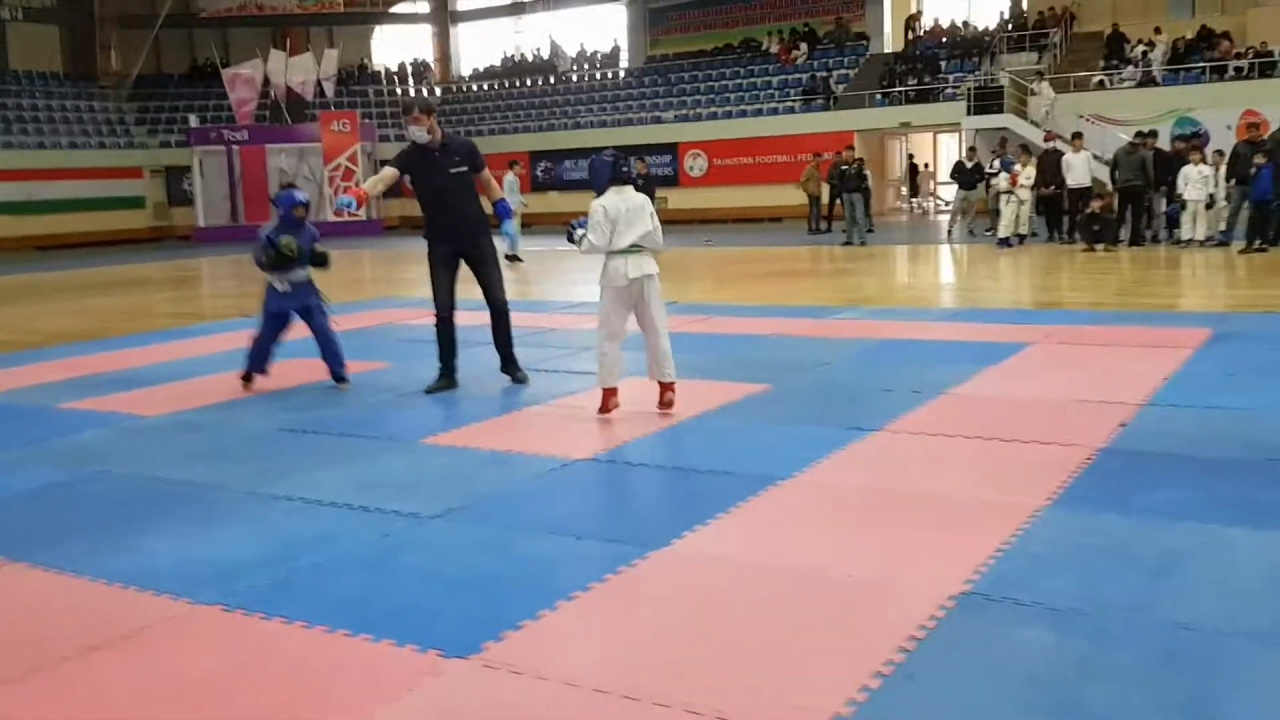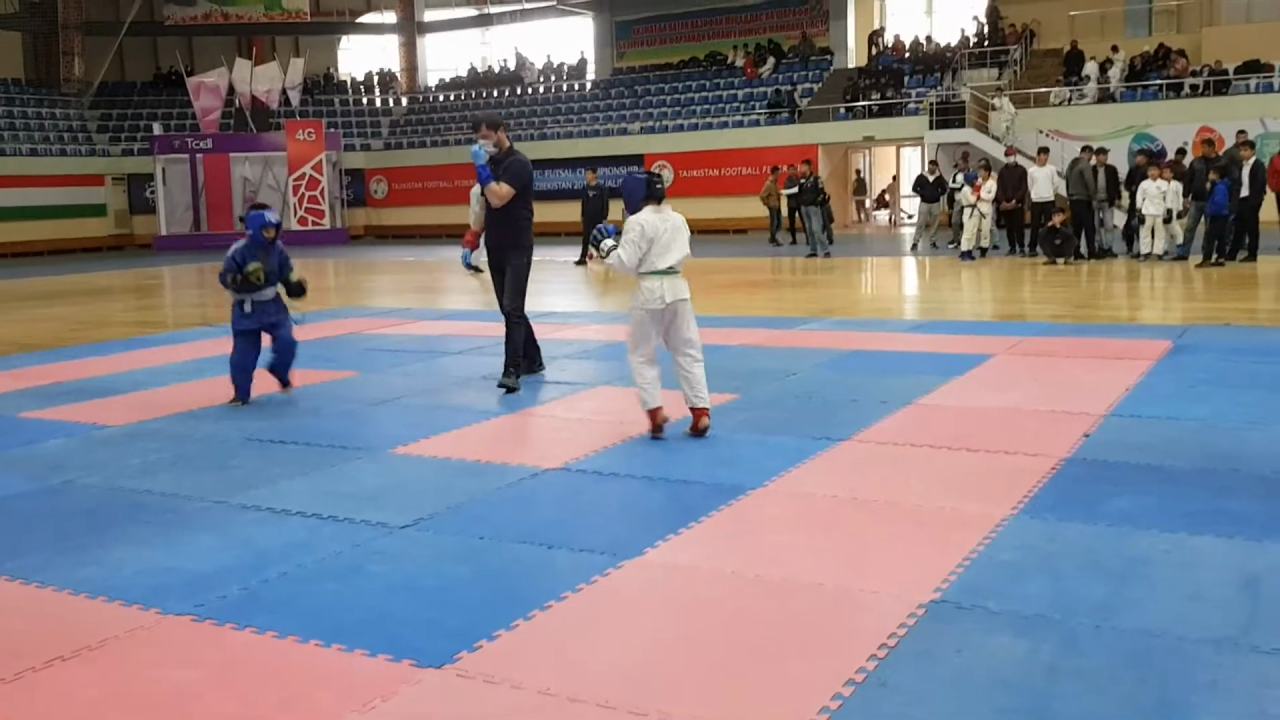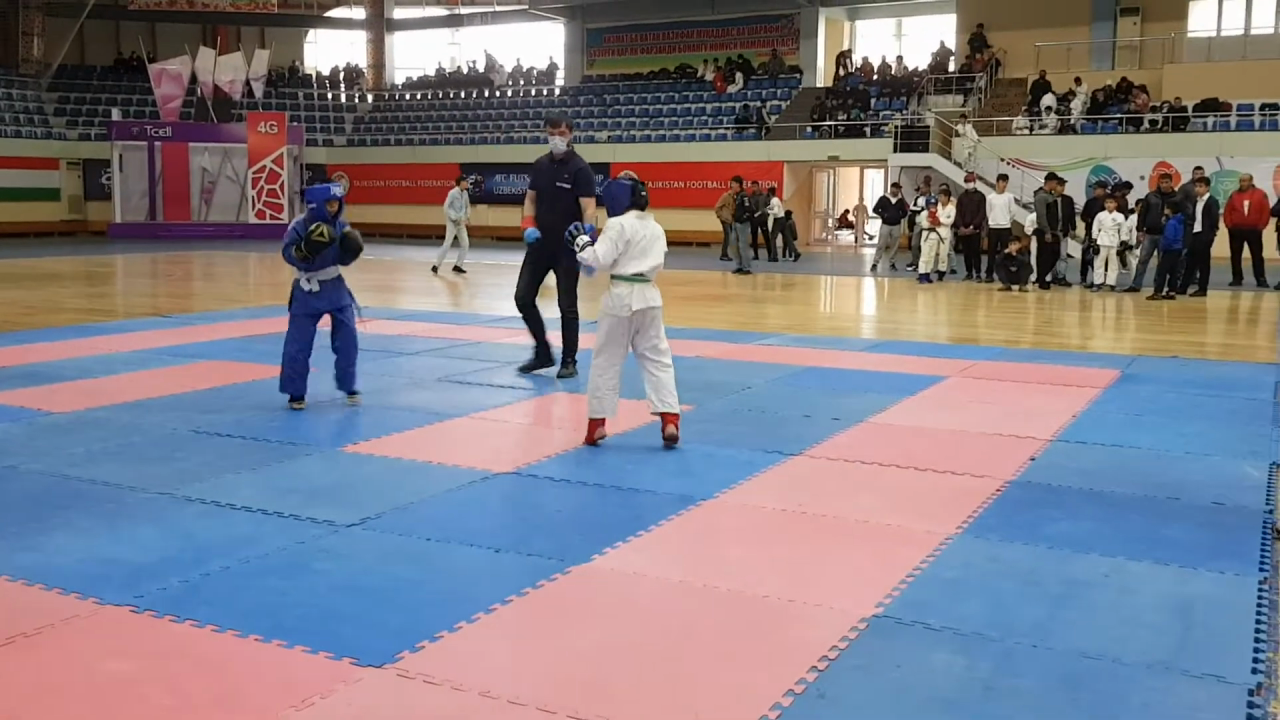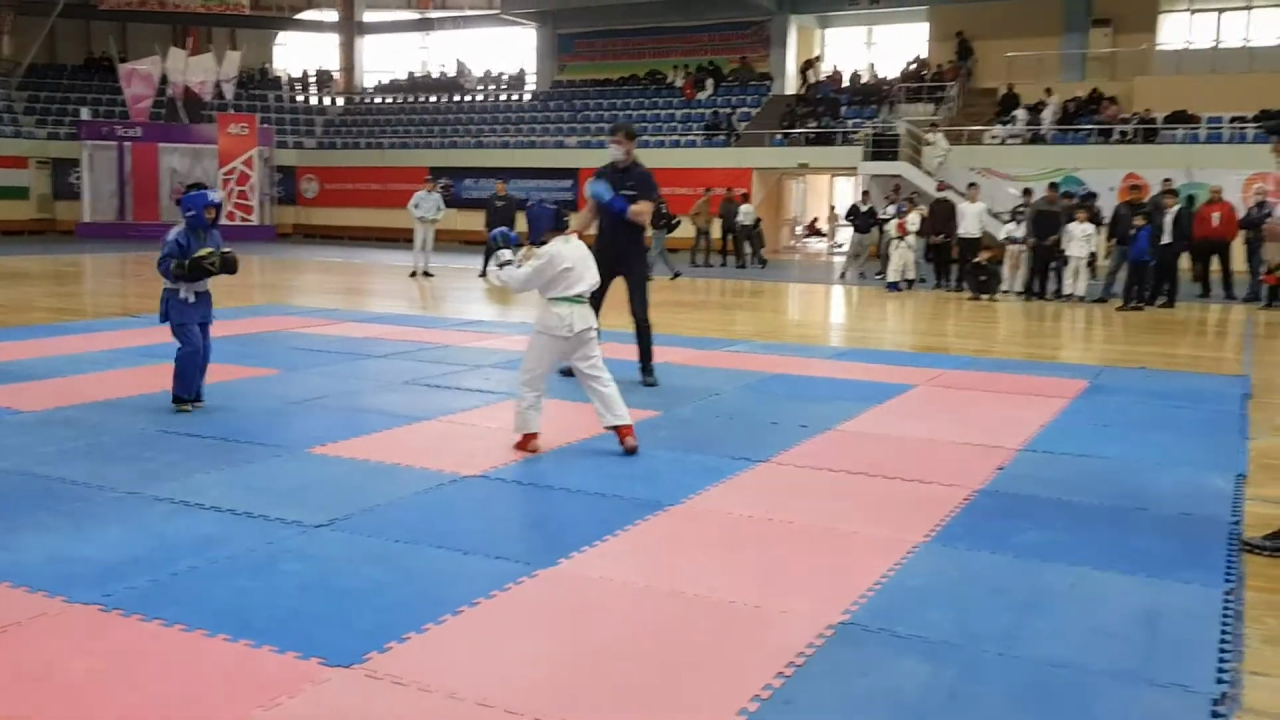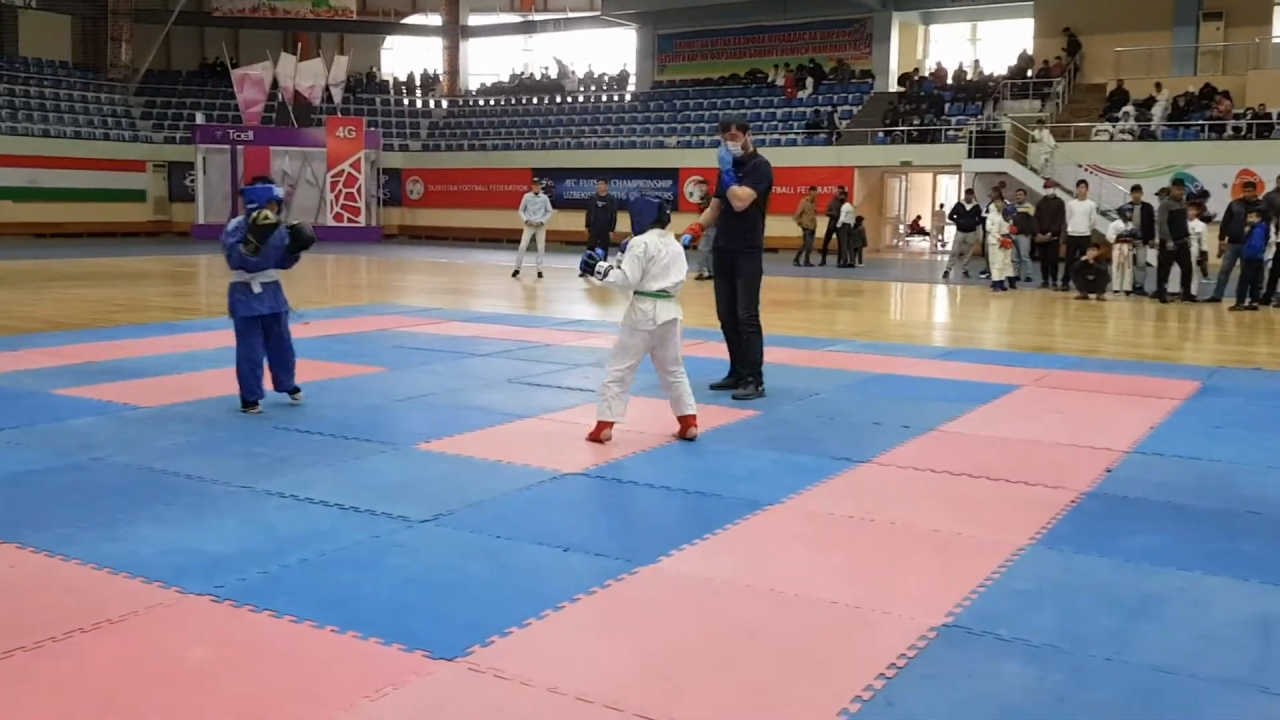
dt=1s
person 1, frame 1
left shoulder: (463, 146)
right shoulder: (409, 155)
left elbow: (488, 181)
right elbow: (381, 180)
left wrist: (507, 216)
right wrist: (355, 196)
left hip: (475, 236)
right hip: (440, 242)
left knee: (498, 302)
right knee: (443, 310)
left ankle: (509, 363)
right ankle: (446, 374)
person 1, frame 2
left shoulder: (518, 163)
right shoulder: (490, 164)
left elbow: (498, 199)
left wrist: (481, 168)
left hip: (517, 248)
right hip: (496, 247)
left knee: (513, 309)
right knee: (509, 309)
left ankle: (511, 372)
right ankle: (532, 360)
person 1, frame 3
left shoulder: (580, 168)
right shoulder: (540, 165)
left elbow: (589, 210)
right wrist: (528, 225)
left hip: (567, 246)
right hip: (539, 243)
left knee: (567, 305)
right knee: (523, 299)
left ankle: (569, 361)
right ankle: (541, 352)
person 1, frame 4
left shoulder: (643, 176)
right shoulder: (603, 173)
left elbow: (643, 216)
right elbow: (590, 210)
left wrist: (612, 200)
right wrist: (572, 236)
left hip: (633, 255)
right hip: (603, 252)
left knee: (639, 314)
right knee: (588, 307)
left ankle: (647, 368)
person 1, frame 5
left shoulder: (760, 167)
right shoulder: (729, 166)
left elbow: (740, 202)
right elbow: (715, 207)
left wrist: (727, 171)
right wrist: (691, 232)
left hip: (747, 253)
right hip: (723, 251)
left knee: (746, 316)
right knee: (726, 316)
left ankle: (755, 381)
right ankle: (738, 373)
person 2, frame 1
left shoulder: (601, 205)
right shoulder: (643, 201)
left elbow: (596, 245)
right elbow: (657, 240)
left wrist: (579, 235)
left hip: (617, 272)
right hip: (646, 268)
left knee: (611, 335)
right knee: (656, 332)
left ankle: (610, 396)
right ankle: (667, 389)
person 2, frame 2
left shoulder: (637, 222)
right shoulder: (679, 220)
left elbow: (626, 262)
left wrist: (606, 246)
left hip: (650, 292)
right hip: (678, 290)
left knee: (641, 356)
right knee: (689, 353)
left ankle: (656, 410)
right ankle: (701, 413)
person 2, frame 3
left shoulder: (618, 225)
right shoulder: (656, 228)
left elbow: (599, 259)
left wrist: (581, 241)
left hip: (620, 298)
right hip: (648, 297)
left knee: (604, 361)
right knee: (658, 360)
left ankle: (597, 423)
right ankle: (669, 421)
person 2, frame 4
left shoulder: (548, 253)
right shoulder: (581, 248)
left elbow: (519, 281)
left wrist: (504, 257)
left hip: (556, 318)
right hip: (583, 317)
left knee: (532, 377)
right knee: (598, 376)
left ankle: (529, 436)
right ankle: (625, 433)
person 2, frame 5
left shoulder: (640, 243)
right shoulder: (675, 245)
left elbow: (628, 279)
left wrist: (602, 269)
left hip: (643, 312)
right hip: (669, 311)
left knee: (618, 369)
right knee: (673, 369)
left ankle: (604, 425)
right ankle: (688, 422)
person 3, frame 1
left shoulder: (309, 230)
right shoulder: (272, 232)
left elbow: (316, 256)
right elbow: (260, 259)
left wrist: (321, 257)
right wrist: (276, 257)
left hip: (304, 289)
right hip: (280, 290)
left knee: (324, 331)
right knee: (268, 335)
left ankle: (339, 373)
right ankle: (252, 370)
person 3, frame 2
left shoulder: (278, 249)
right shoulder: (239, 251)
left elbow: (286, 271)
right elbow: (225, 277)
left wrist: (294, 283)
right wrist: (242, 281)
left hip: (272, 305)
right hip: (247, 308)
left knee: (286, 342)
right knee: (244, 354)
left ankle: (280, 372)
right ankle: (241, 394)
person 3, frame 3
left shoulder: (340, 224)
right shoulder: (300, 226)
left elbow: (343, 259)
right elbow: (290, 255)
left wrist: (351, 249)
right wrist: (308, 247)
left hip: (334, 286)
right hip: (307, 290)
left knee: (347, 337)
right knee: (299, 341)
left ankle: (348, 386)
right ankle: (295, 393)
person 3, frame 4
left shoulder: (213, 234)
right shoulder: (178, 236)
right elbow: (165, 267)
left wrist: (224, 264)
right wrist: (189, 267)
left hip: (200, 298)
right hip: (178, 299)
left knee: (201, 349)
right knee: (192, 347)
left ankle: (190, 393)
right ankle: (182, 396)
person 3, frame 5
left shoulder: (277, 228)
right shoulder: (237, 227)
left elbow: (283, 262)
right elbow: (236, 259)
left wrist: (296, 247)
right wrist: (255, 239)
left hip: (272, 290)
right hip: (245, 294)
left knee: (282, 342)
right knee: (250, 349)
left ankle: (287, 386)
right ankle: (250, 399)
